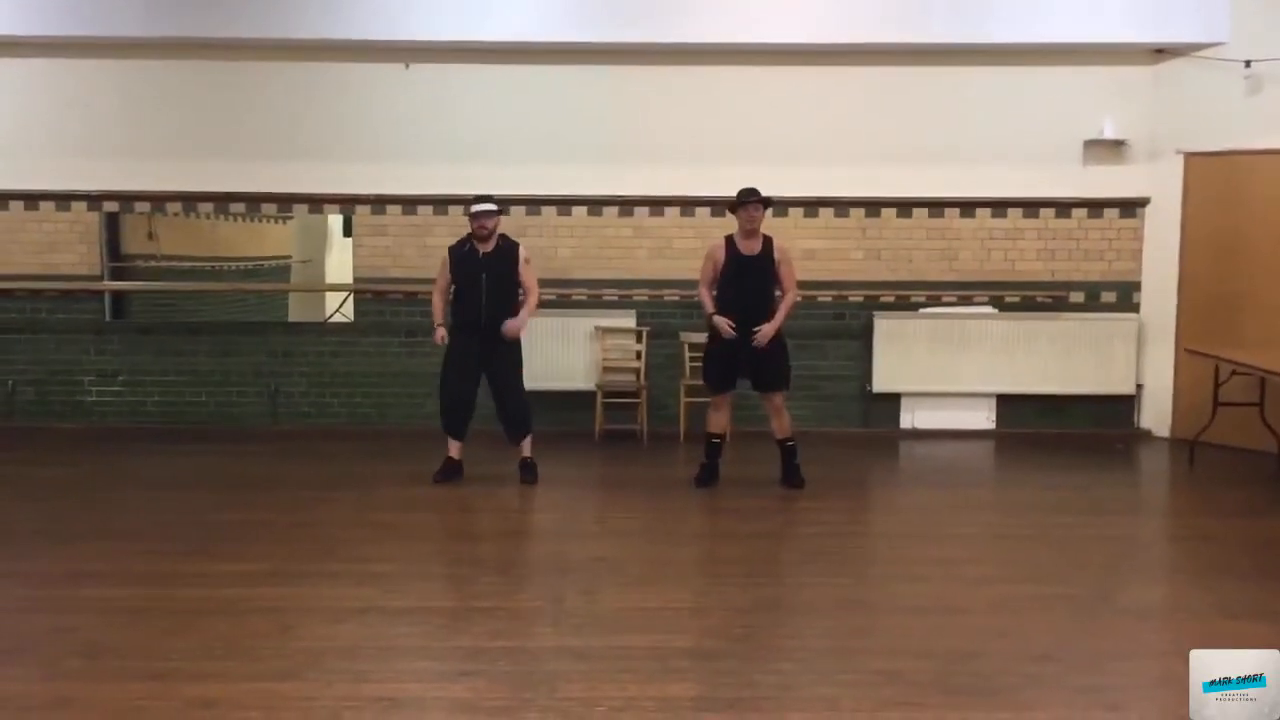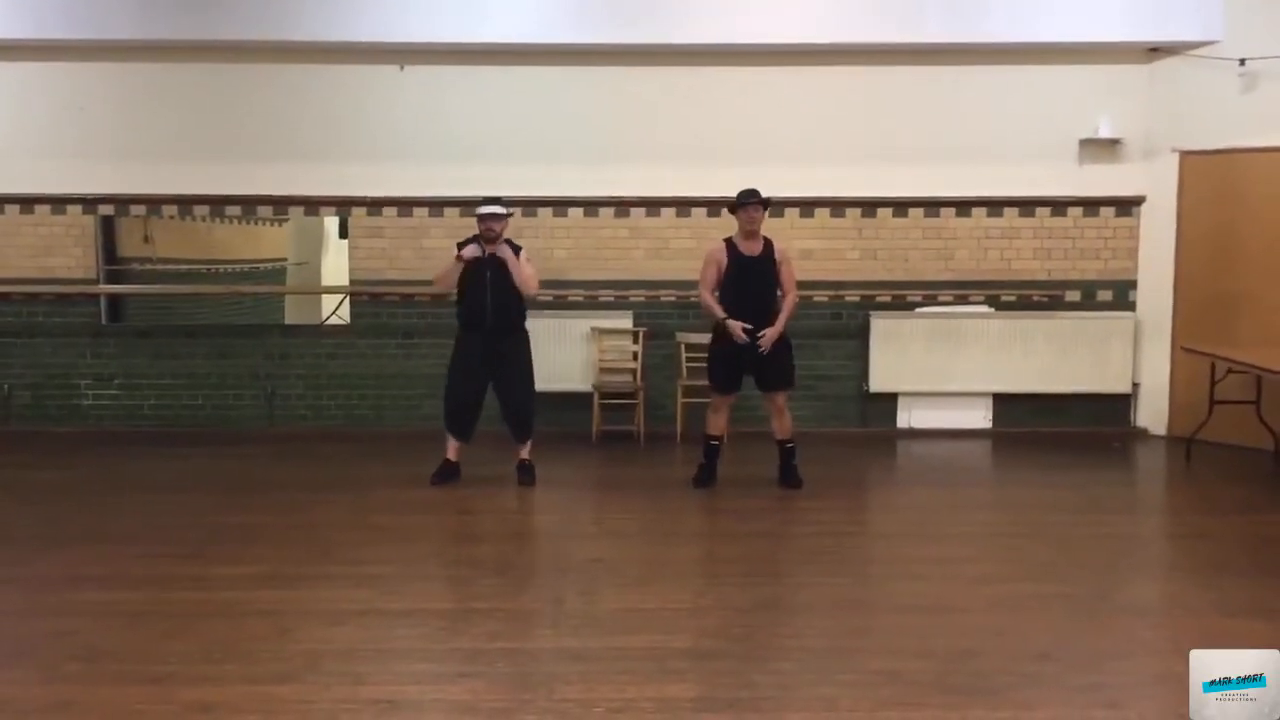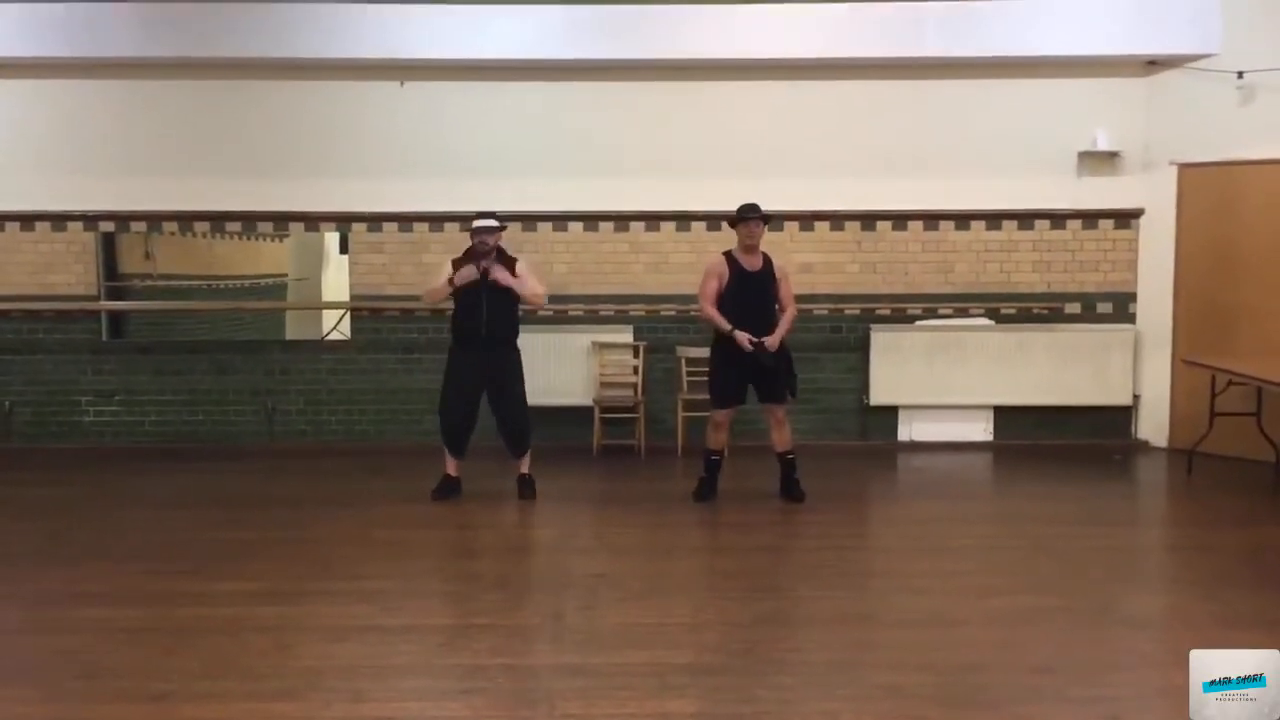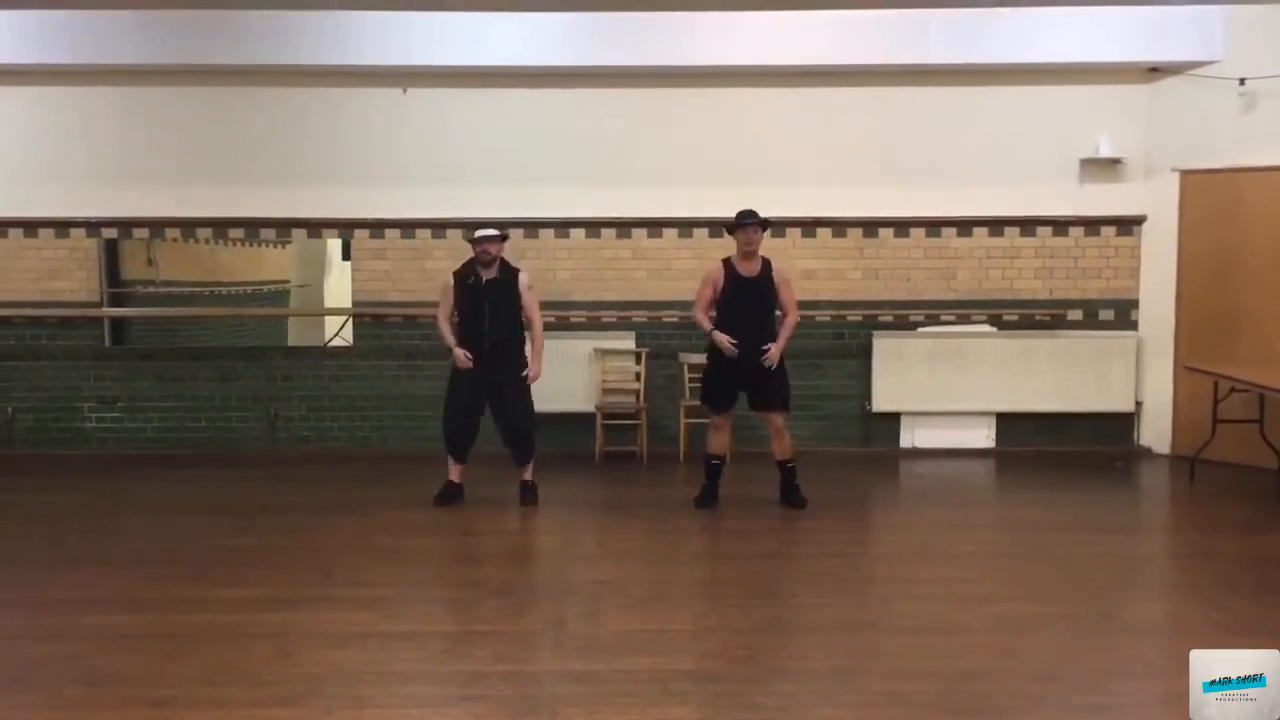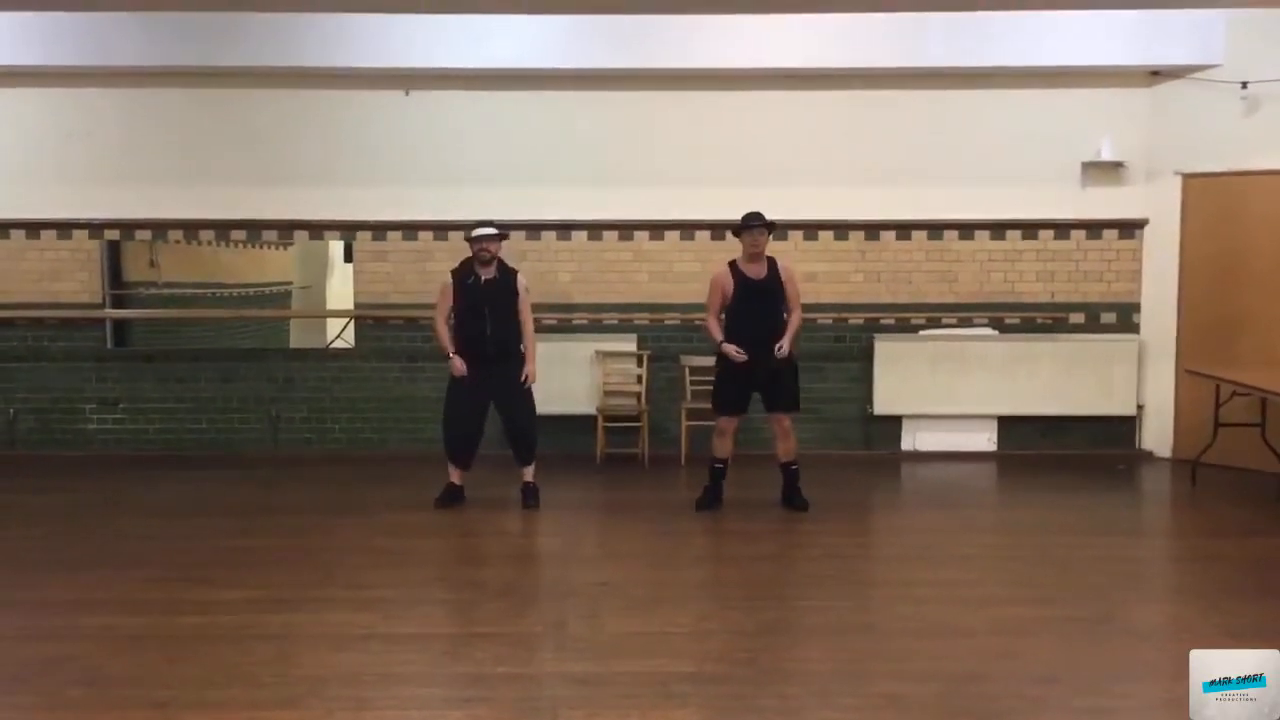
dt=0.5s
person 1, frame 1
left shoulder: (776, 250)
right shoulder: (719, 249)
left elbow: (790, 292)
right elbow: (704, 287)
left wrist: (774, 324)
right wrist: (713, 315)
left hip: (765, 334)
right hip: (726, 334)
left knee: (775, 400)
right knee: (719, 399)
left ankle: (790, 466)
right ankle: (710, 465)
person 1, frame 2
left shoulder: (776, 252)
right shoulder: (720, 252)
left elbow: (790, 293)
right elbow: (705, 292)
left wrist: (777, 327)
right wrist: (726, 321)
left hip: (769, 336)
right hip: (729, 336)
left knee: (778, 401)
right knee: (720, 400)
left ankle: (788, 467)
right ankle: (709, 465)
person 1, frame 3
left shoulder: (775, 267)
right shoulder: (720, 265)
left elbow: (789, 307)
right elbow: (706, 306)
left wrist: (778, 335)
right wrist: (733, 332)
left hip: (768, 349)
right hip: (729, 350)
left knee: (778, 414)
right knee: (720, 416)
left ankle: (789, 480)
right ankle: (709, 480)
person 1, frame 4
left shoulder: (774, 272)
right shoulder: (718, 272)
left elbow: (791, 313)
right elbow: (699, 311)
left wrist: (779, 345)
right wrist: (714, 334)
left hip: (765, 357)
right hip: (725, 356)
left knee: (776, 422)
right knee: (719, 420)
left ankle: (789, 487)
right ankle: (711, 486)
person 1, frame 5
left shoulder: (782, 271)
right shoulder: (725, 275)
left elbow: (795, 310)
right elbow: (712, 316)
left wrist: (787, 339)
right wrist: (723, 344)
left hip: (776, 358)
right hip: (736, 359)
left knee: (783, 424)
right knee: (725, 424)
left ankle: (791, 490)
right ankle: (714, 489)
person 2, frame 1
left shoulder: (516, 252)
right shoulder: (454, 253)
left elbow: (531, 292)
right elbow: (440, 292)
left wrist: (521, 319)
right wrist: (440, 325)
left hip: (503, 339)
right hip: (463, 339)
left knee: (512, 398)
right knee: (454, 398)
left ankle: (527, 460)
right ankle: (453, 460)
person 2, frame 2
left shoulder: (517, 254)
right shoulder: (464, 251)
left elbow: (530, 290)
right elbow: (442, 285)
left wrist: (508, 259)
right wrist: (461, 259)
left hip: (511, 339)
right hip: (471, 339)
left knee: (519, 401)
right knee: (459, 399)
left ankle: (524, 461)
right ankle: (451, 462)
person 2, frame 3
left shoulder: (514, 266)
right shoulder: (456, 266)
left elbow: (540, 298)
right elbow: (429, 298)
left wrist: (510, 282)
right wrist: (455, 281)
left hip: (503, 353)
right hip: (464, 353)
left knee: (514, 414)
right knee: (453, 414)
left ankle: (524, 475)
right ankle: (451, 477)
person 2, frame 4
left shoulder: (518, 279)
right shoulder: (457, 280)
left elbow: (534, 319)
right elbow: (443, 316)
left wrist: (536, 359)
right wrist: (454, 348)
left hip: (509, 364)
right hip: (470, 363)
left knee: (519, 423)
right knee: (457, 422)
left ankle: (527, 482)
right ankle: (454, 484)
person 2, frame 5
left shoulder: (515, 279)
right shoulder: (455, 280)
left elbow: (526, 322)
right elbow: (441, 320)
left wrist: (530, 362)
right wrist: (452, 355)
left hip: (509, 366)
right hip: (469, 366)
left knee: (522, 424)
right knee: (459, 425)
left ankle: (529, 484)
right ankle: (455, 486)
